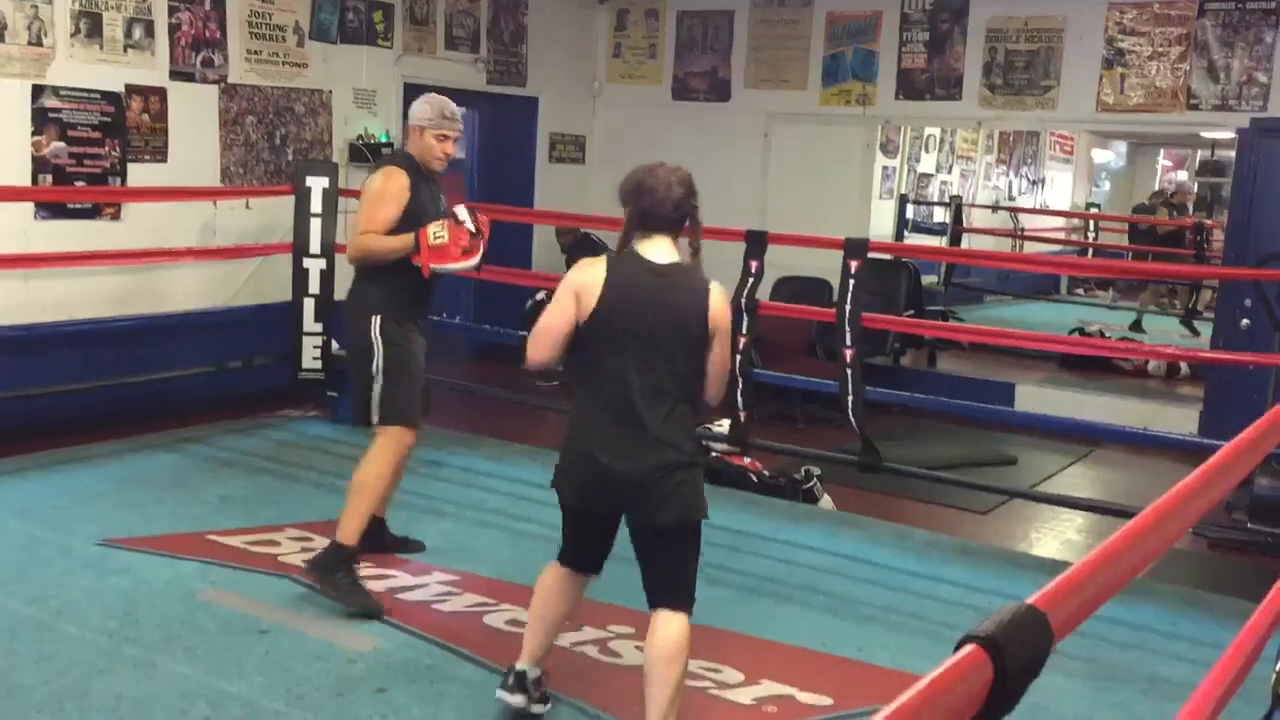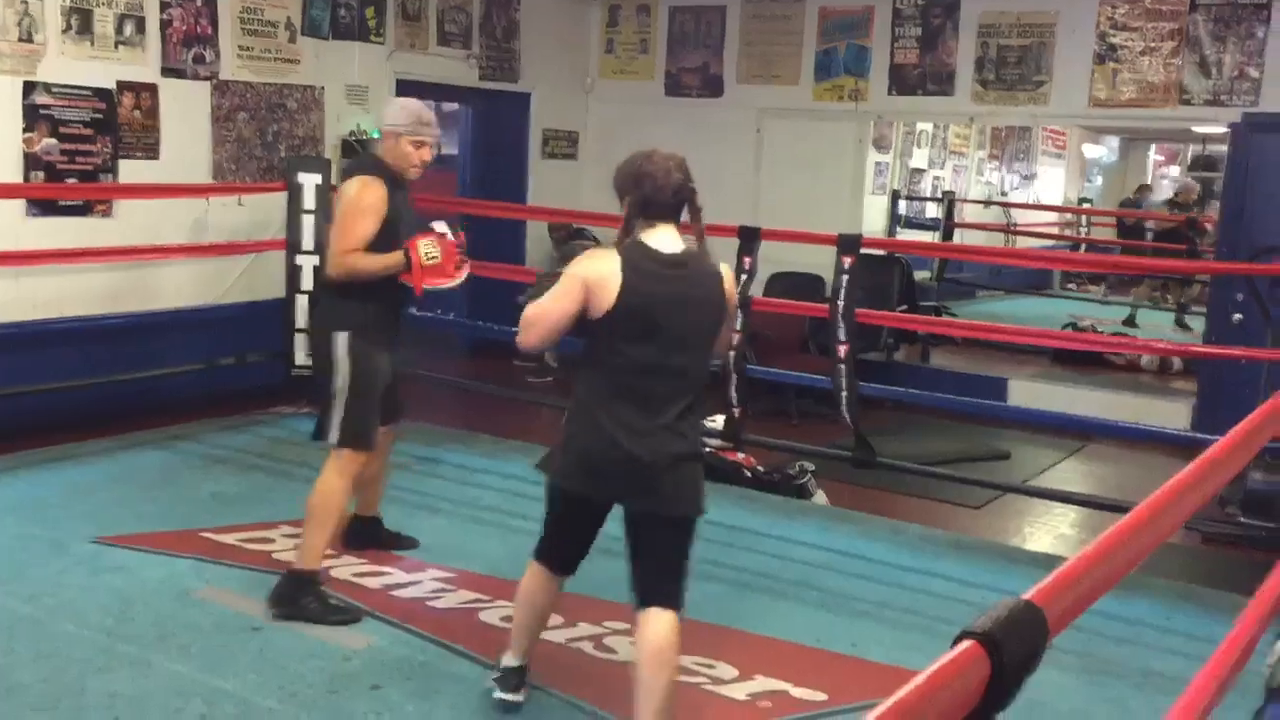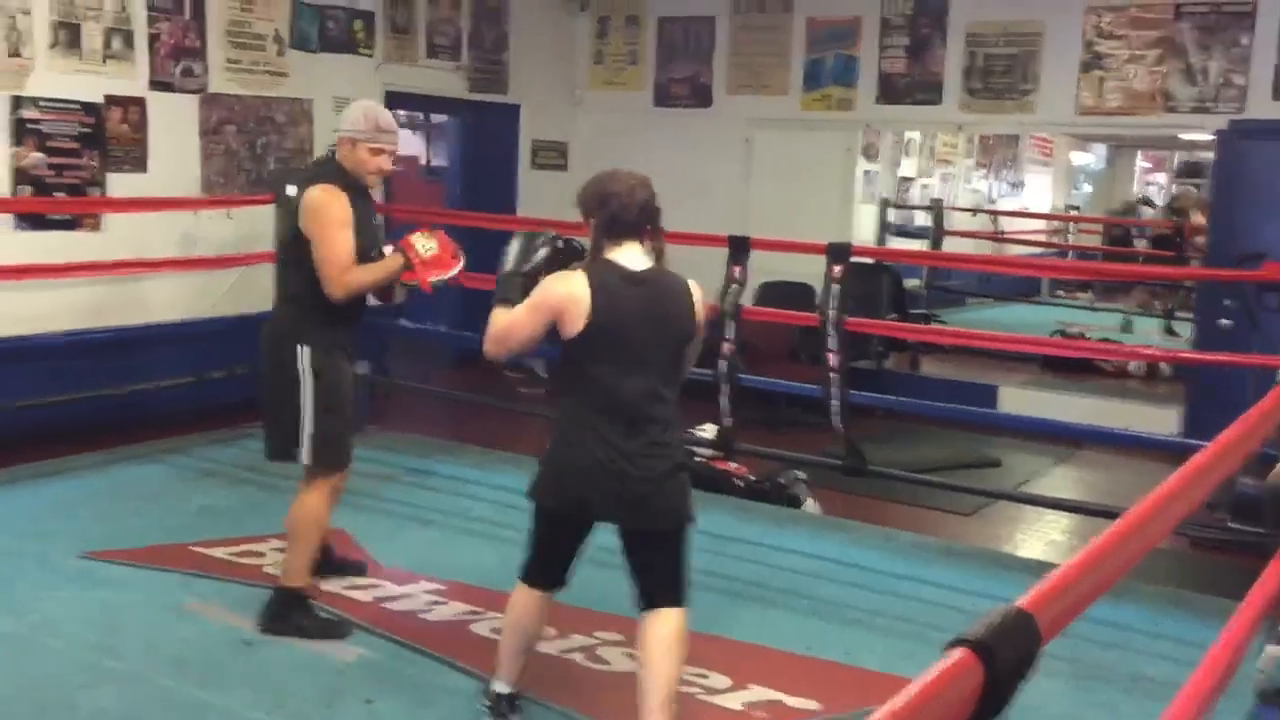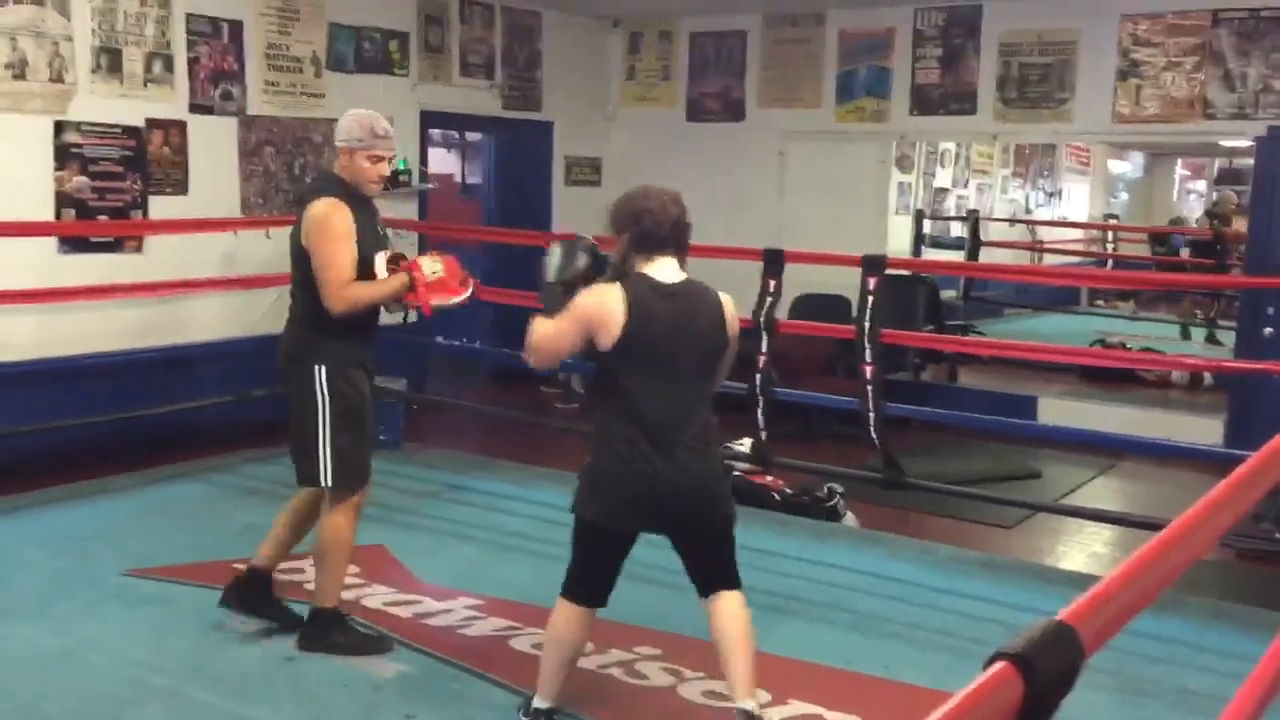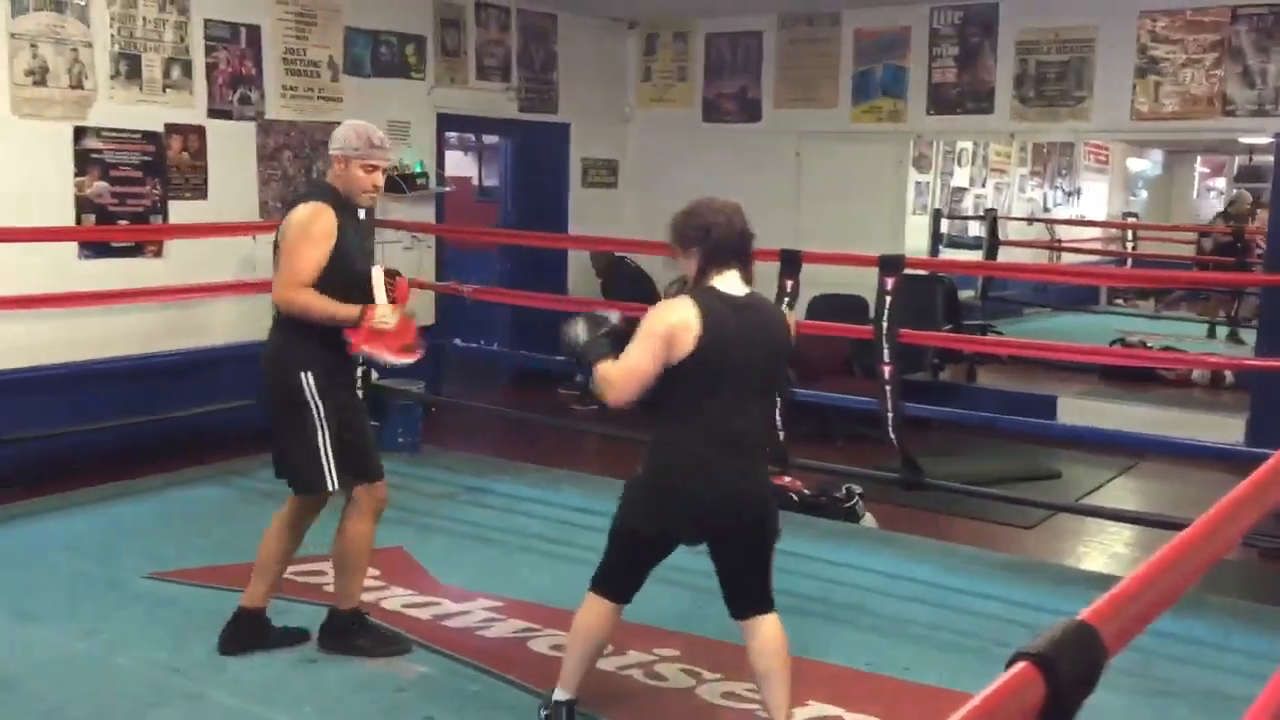
dt=0.2s
person 1, frame 1
left shoulder: (590, 275)
right shoulder: (708, 297)
left elbow: (538, 355)
right elbow: (712, 393)
left hip: (591, 460)
right hip: (666, 469)
left knee: (573, 563)
right knee: (671, 604)
left ankle: (523, 675)
person 1, frame 2
left shoulder: (598, 267)
right shoulder: (718, 280)
left elbow: (530, 336)
left wrist: (552, 283)
left hip: (593, 449)
right hip: (670, 458)
left knee: (550, 559)
right knee: (659, 601)
left ankle: (512, 669)
person 1, frame 3
left shoulder: (567, 287)
right shoulder: (688, 296)
left elbow: (496, 345)
left wrist: (513, 279)
left hip: (578, 465)
right hip: (655, 472)
left knee: (538, 580)
right knee: (664, 602)
person 1, frame 4
left shoulder: (604, 301)
right shoulder: (720, 308)
left elbow: (539, 353)
left wrist: (555, 298)
left hip: (619, 477)
right hip: (696, 478)
left knee: (580, 593)
right knee: (722, 588)
person 1, frame 5
left shoulder: (674, 315)
right shoulder: (778, 320)
left elbow: (619, 392)
left wrist: (590, 347)
left hip: (671, 483)
right hip: (747, 489)
left knee: (609, 589)
right knee: (757, 608)
person 2, frame 1
left shoulder: (429, 184)
right shoulder: (393, 178)
right elbow: (358, 247)
right wrist: (418, 241)
left hip: (404, 319)
right hip: (379, 320)
left knee: (397, 430)
right knee: (396, 435)
left ankle: (372, 528)
right ankle: (335, 558)
person 2, frame 2
left shoulder: (394, 186)
right shoulder: (367, 187)
right elbow: (339, 263)
right wrist: (405, 259)
left hip: (371, 330)
right hip: (347, 332)
left knee: (381, 432)
right knee: (350, 453)
left ankle: (365, 524)
right ankle: (298, 583)
person 2, frame 3
left shoulder: (351, 192)
right shoulder: (326, 196)
right elbow: (339, 284)
left wrist: (395, 261)
right wrist: (400, 261)
left hip: (324, 343)
right hip: (308, 346)
left knee: (333, 457)
right knee: (325, 472)
left ankle: (315, 552)
right ankle: (288, 602)
person 2, frame 4
left shoulder: (358, 205)
right shoulder: (331, 209)
right elbow: (338, 298)
left wrist: (396, 279)
right wrist: (408, 280)
left hip: (340, 361)
right hip: (326, 364)
left knee: (328, 485)
right knee: (347, 493)
left ankle: (254, 581)
right ankle: (325, 622)
person 2, frame 5
left shoulder: (348, 215)
right shoulder: (316, 214)
right elbow: (288, 296)
left wrist: (381, 304)
right wrist: (362, 315)
left hip: (320, 370)
right hip: (307, 371)
left knee: (308, 496)
right knee: (368, 492)
left ankle: (248, 620)
right ankle: (345, 623)
